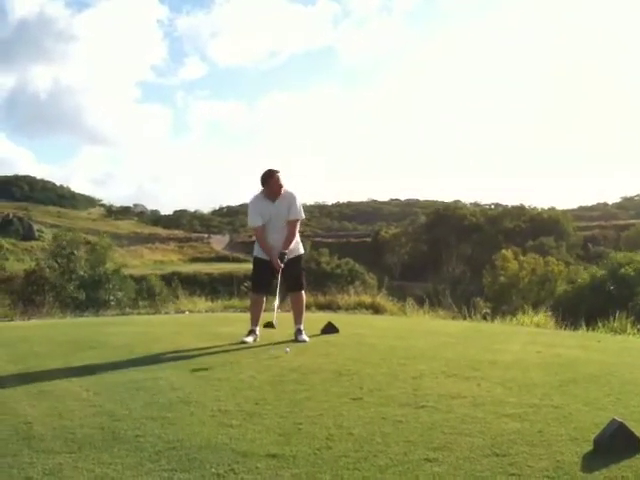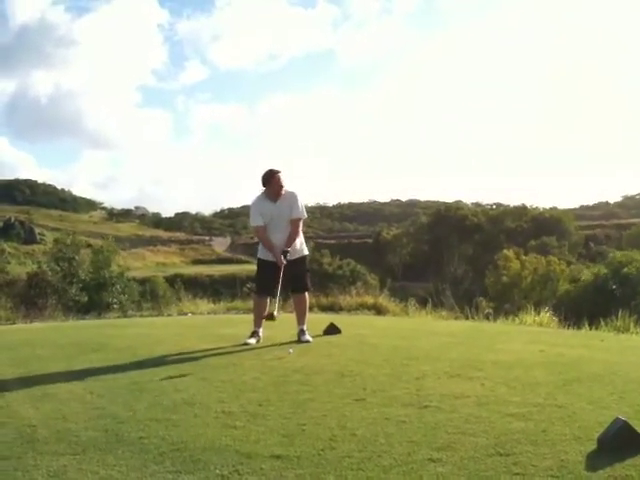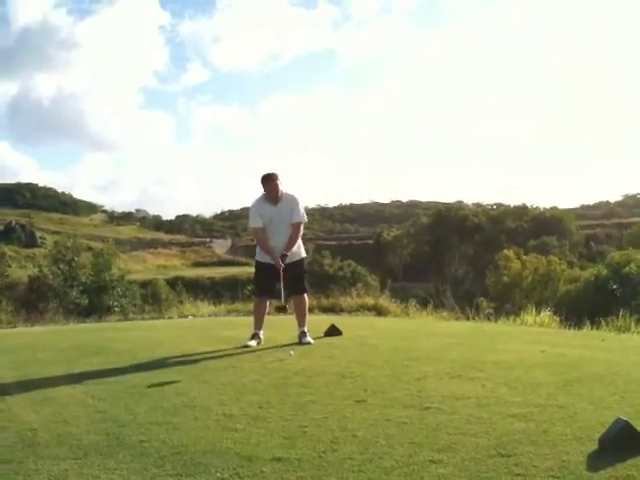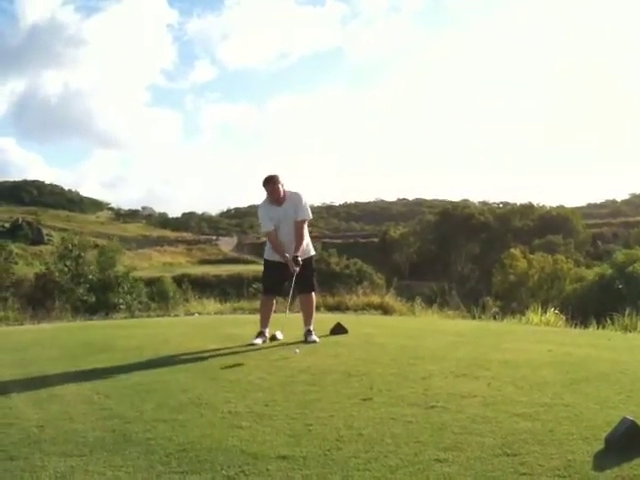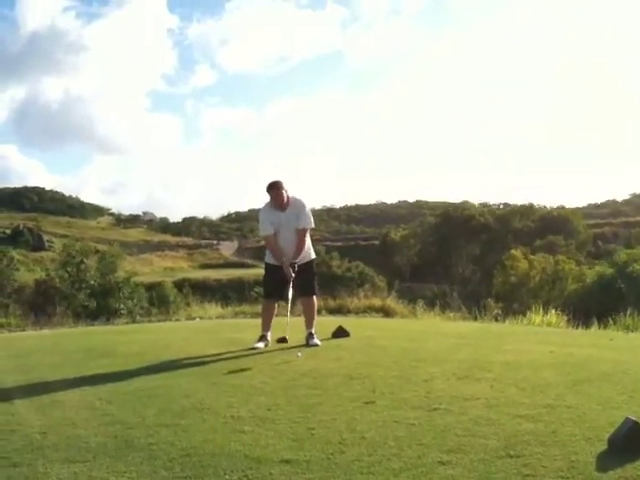
dt=0.4s
person 1, frame 1
left shoulder: (291, 198)
right shoulder: (255, 203)
left elbow: (294, 227)
right elbow: (258, 233)
left wrist: (284, 251)
right wrist: (272, 257)
left hip: (291, 252)
right hip: (264, 254)
left knee: (297, 290)
right knee: (257, 292)
left ankle: (299, 329)
right ankle: (254, 330)
person 1, frame 2
left shoulder: (292, 198)
right shoulder: (257, 205)
left elbow: (297, 226)
right elbow: (261, 234)
left wrist: (286, 249)
right wrist: (276, 254)
left hip: (295, 253)
right hip: (267, 256)
left knee: (300, 291)
right knee: (261, 294)
left ankle: (302, 330)
right ankle: (257, 331)
person 1, frame 3
left shoulder: (293, 201)
right shoulder: (256, 206)
left elbow: (297, 230)
right elbow: (259, 236)
left wrist: (285, 253)
right wrist: (274, 257)
left hip: (293, 256)
right hip: (266, 258)
left knee: (300, 293)
right knee: (261, 296)
left ankle: (303, 331)
right ankle: (257, 333)
person 1, frame 4
left shoulder: (297, 199)
right shoulder: (264, 209)
left elbow: (301, 228)
right elbow: (272, 238)
left wrist: (296, 254)
right wrist: (287, 259)
left hip: (302, 254)
right hip: (275, 257)
left knee: (307, 291)
right knee: (268, 294)
left ankle: (309, 330)
right ankle: (263, 332)
person 1, frame 5
left shoulder: (300, 206)
right shoulder: (265, 212)
left elbow: (302, 236)
right elbow: (270, 242)
left wrist: (294, 261)
right wrist: (284, 264)
left hip: (303, 258)
right hip: (275, 261)
left knee: (308, 295)
right knee: (269, 298)
left ankle: (311, 333)
right ankle: (265, 335)
